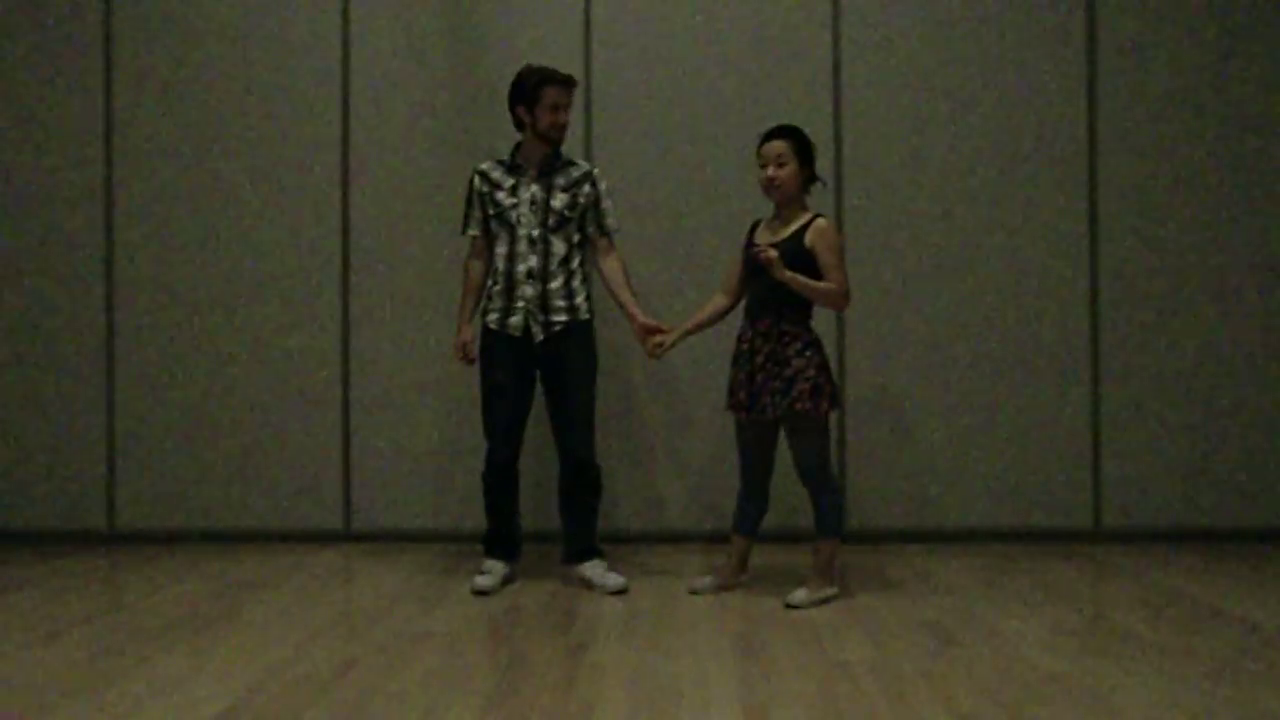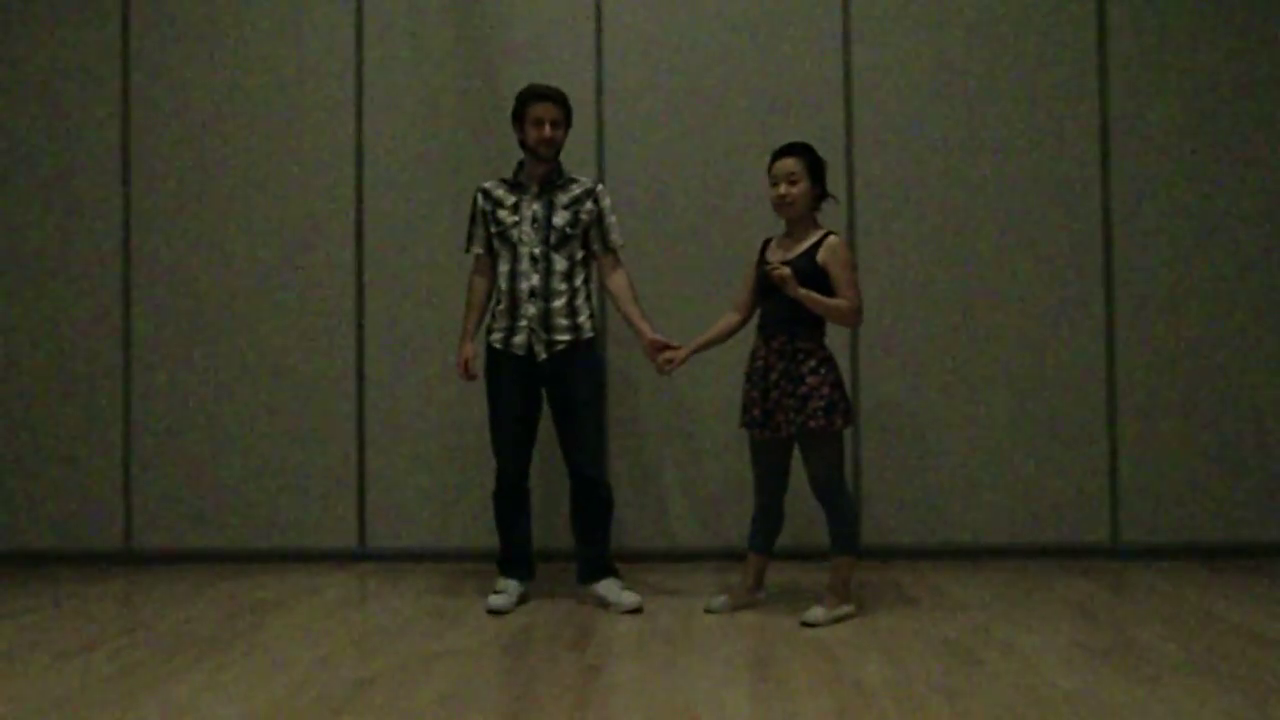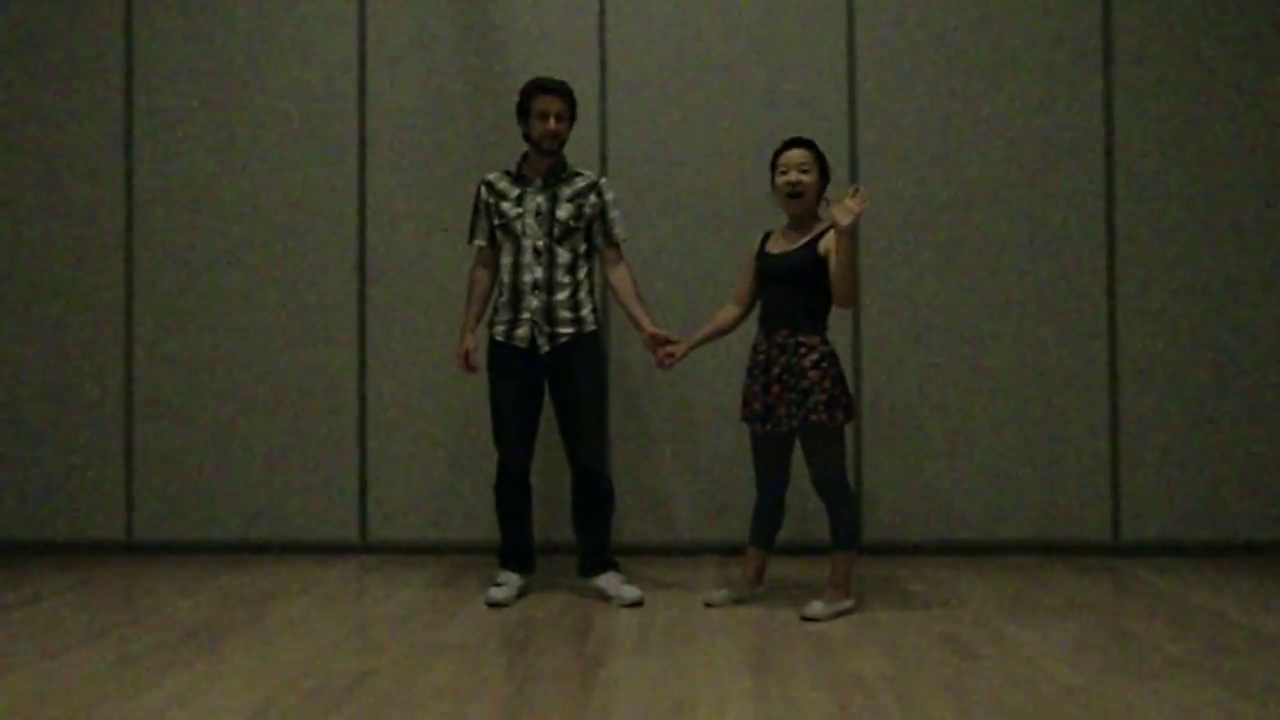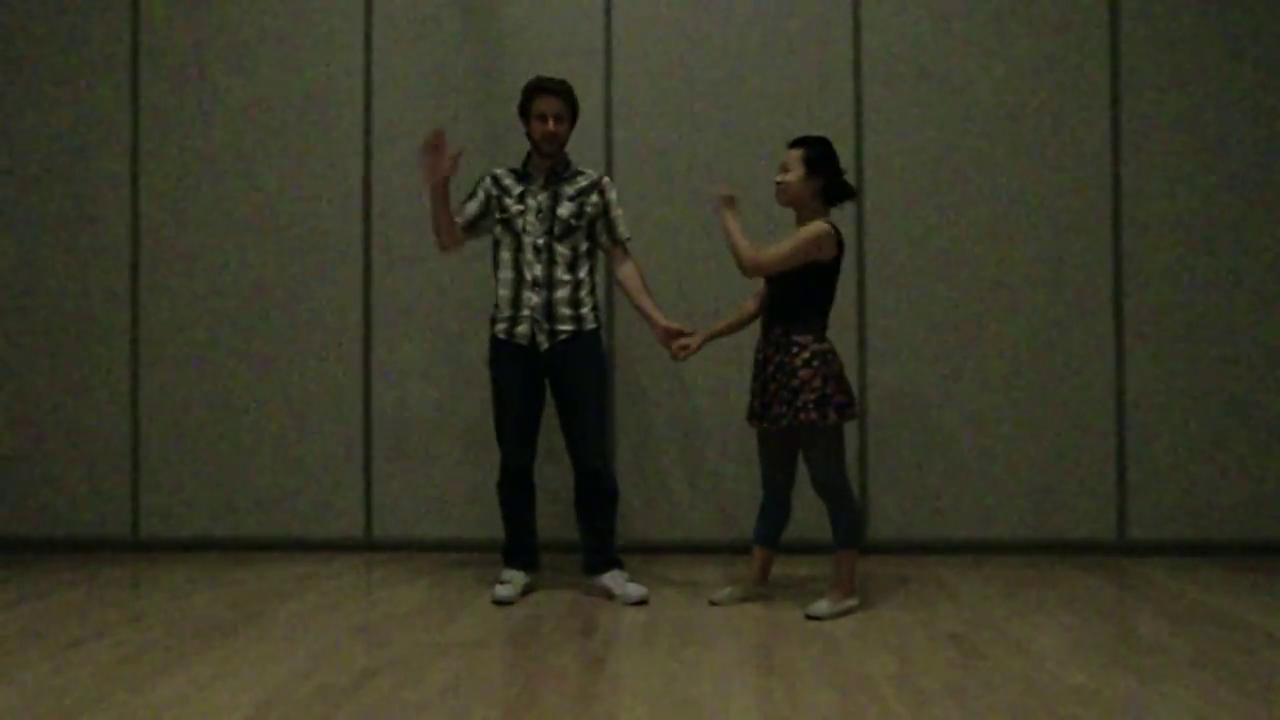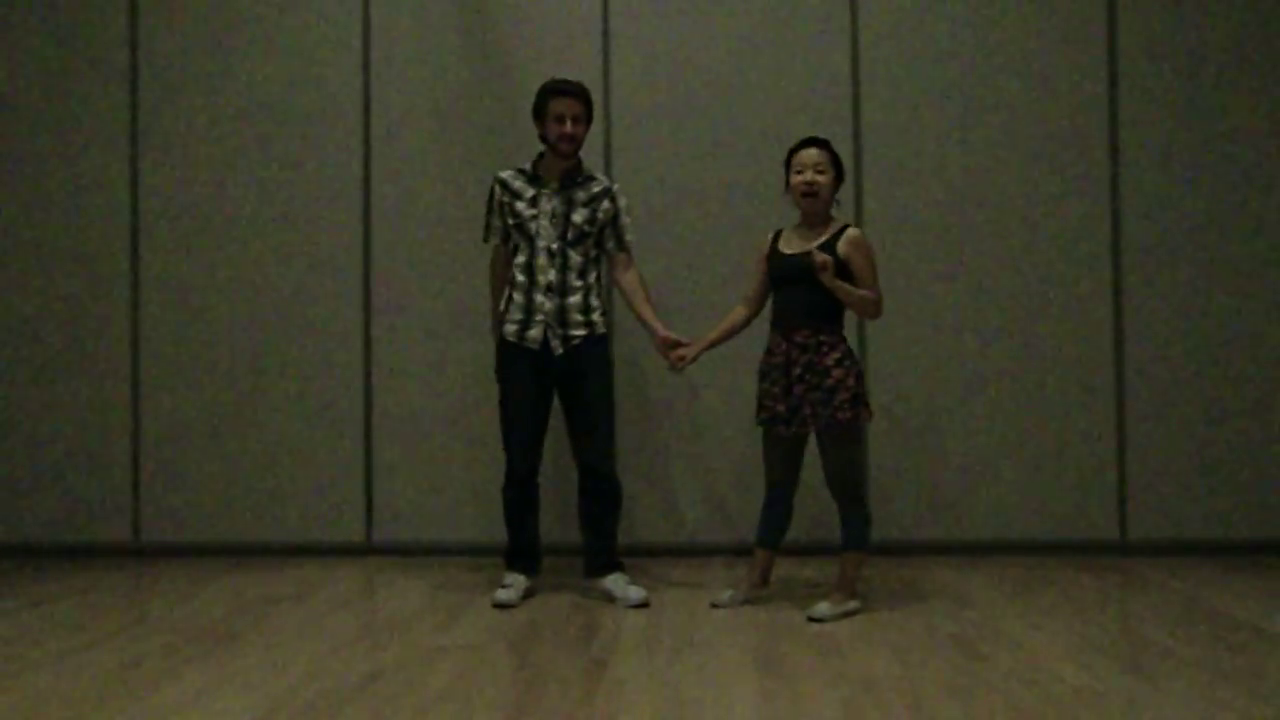
dt=1s
person 1, frame 1
left shoulder: (584, 179)
right shoulder: (487, 178)
left elbow: (604, 253)
right elbow: (478, 256)
left wrist: (636, 314)
right wrist: (465, 321)
left hip: (568, 330)
right hip: (504, 331)
left knee: (577, 449)
right knee: (501, 449)
left ankle: (584, 555)
right ankle: (499, 555)
person 1, frame 2
left shoulder: (588, 195)
right shoulder: (490, 196)
left elbow: (611, 269)
right elbow: (482, 273)
left wrist: (644, 330)
right wrist: (467, 338)
left hip: (574, 348)
right hip: (508, 350)
left knee: (588, 466)
right knee: (510, 468)
left ankle: (599, 573)
right ankle: (513, 574)
person 1, frame 3
left shoulder: (592, 189)
right shoulder: (494, 188)
left elbow: (613, 263)
right elbow: (484, 265)
left wrist: (645, 325)
right wrist: (469, 329)
left hip: (577, 340)
right hip: (511, 342)
left knee: (590, 460)
right knee: (512, 461)
left ankle: (599, 567)
right ankle: (514, 567)
person 1, frame 4
left shoulder: (594, 188)
right shoulder: (496, 185)
left elbow: (620, 259)
right elbow: (448, 239)
left wrist: (656, 318)
right wrist: (438, 185)
left hip: (576, 338)
right hip: (512, 340)
left knee: (591, 457)
right knee: (515, 458)
left ankle: (603, 566)
right ankle: (518, 565)
person 1, frame 5
left shoulder: (604, 194)
right shoulder: (507, 186)
left elbow: (622, 267)
right elbow: (500, 265)
left wrist: (656, 329)
right wrist: (495, 331)
left hip: (585, 343)
right hip: (523, 343)
left knee: (597, 462)
right knee: (521, 462)
left ankle: (604, 568)
right ankle: (520, 568)
person 2, frame 1
left shoulder: (818, 229)
right shoulder: (755, 231)
left elbow: (839, 297)
right elbow: (727, 297)
left wrist: (784, 273)
right wrist: (677, 334)
left hip: (797, 356)
right hip: (753, 355)
left knee: (814, 469)
right knee: (753, 471)
left ankle: (824, 576)
right ankle: (735, 565)
person 2, frame 2
left shoulder: (830, 246)
right shoulder: (766, 249)
left elbow: (852, 313)
right elbow: (738, 314)
left wrist: (797, 290)
right wrist: (687, 351)
left hip: (810, 372)
right hip: (766, 371)
left knee: (828, 486)
right knee: (767, 488)
left ankle: (840, 594)
right ankle: (750, 584)
person 2, frame 3
left shoulder: (828, 238)
right shoulder: (765, 243)
left elbow: (844, 298)
right elbow: (738, 307)
left wrist: (845, 233)
right wrist: (687, 345)
left hip: (811, 363)
right hip: (766, 363)
left knee: (828, 480)
right knee: (768, 482)
left ankle: (840, 589)
right ankle: (750, 578)
person 2, frame 4
left shoulder: (822, 235)
right shoulder: (793, 237)
left elbow: (751, 264)
right elbow: (758, 301)
left wrist: (728, 215)
right wrist: (702, 337)
left hip: (808, 366)
right hip: (774, 364)
left knee: (829, 480)
right knee: (775, 481)
left ankle: (845, 588)
right ankle: (756, 577)
person 2, frame 5
left shoulder: (848, 239)
right shoulder: (774, 244)
left elbow: (874, 307)
right elbow: (749, 307)
left wrist: (832, 280)
right wrist: (698, 347)
left hip: (830, 365)
right hip: (781, 367)
left knee: (844, 482)
right knee: (778, 483)
left ankle: (847, 590)
right ankle: (757, 580)
